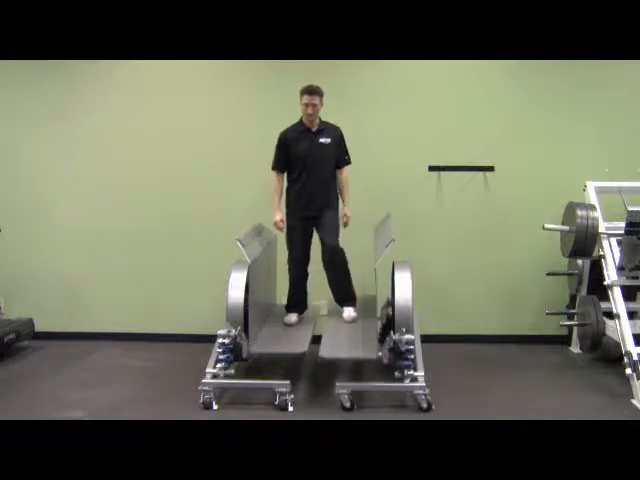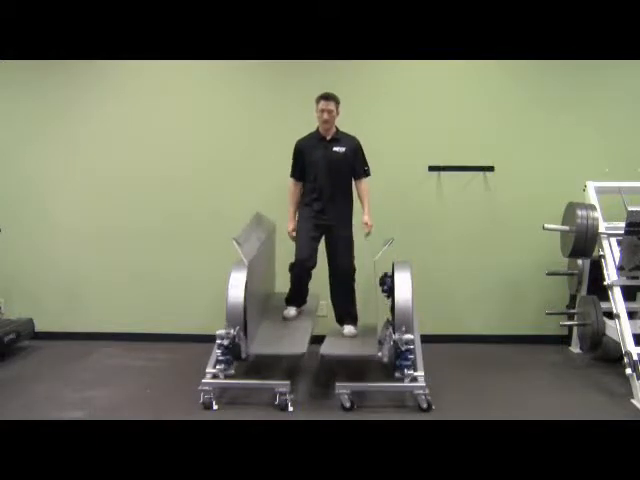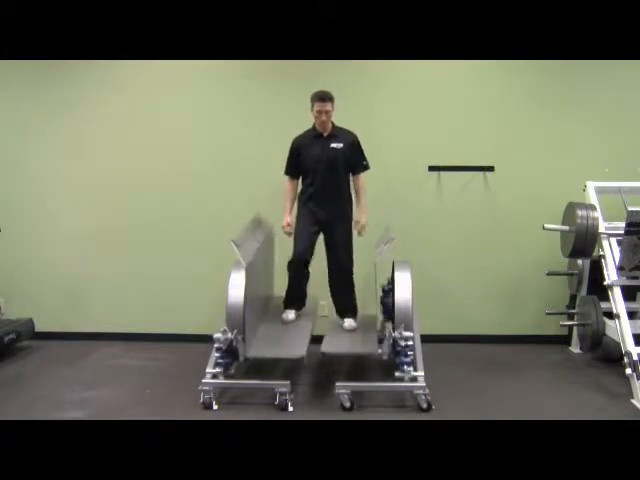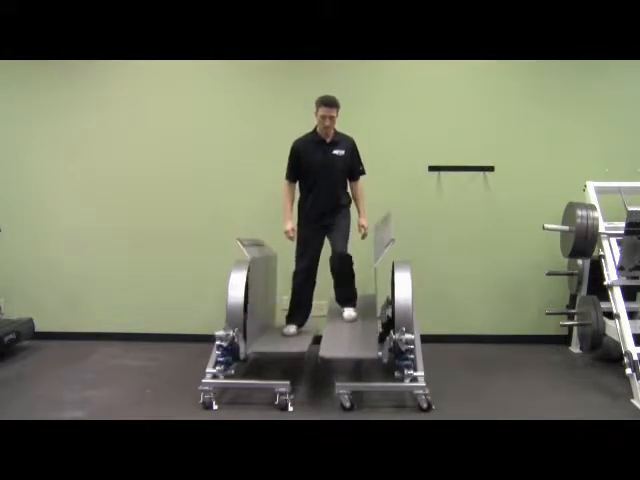
dt=1s
person 1, frame 1
left shoulder: (334, 133)
right shoulder: (288, 136)
left elbow: (341, 171)
right elbow: (278, 174)
left wrist: (345, 205)
right wrist: (277, 210)
left hip: (327, 207)
right hip: (298, 209)
left knee: (332, 249)
right knee: (298, 259)
left ankle: (347, 303)
right ankle: (295, 308)
person 1, frame 2
left shoulder: (351, 144)
right shoulder: (303, 145)
left elbow: (361, 180)
right elbow: (296, 183)
left wrist: (366, 213)
right wrist: (291, 218)
left hip: (340, 217)
right hip: (309, 215)
left knee: (343, 269)
right knee: (303, 261)
left ankle: (347, 319)
right ankle: (295, 302)
person 1, frame 3
left shoulder: (348, 139)
right shoulder: (300, 142)
left elbow: (357, 176)
right elbow: (292, 180)
left wrist: (361, 211)
right wrist: (287, 214)
left hip: (339, 213)
right hip: (309, 210)
left knee: (341, 264)
right knee: (299, 257)
left ankle: (347, 313)
right ankle: (293, 305)
person 1, frame 4
left shoulder: (348, 144)
right shoulder: (300, 146)
left elbow: (355, 181)
right elbow: (290, 184)
left wrist: (362, 214)
right wrist: (288, 219)
left hip: (339, 212)
right hip: (310, 216)
left knee: (340, 254)
right knee: (305, 267)
left ankle: (348, 303)
right ankle: (295, 319)
